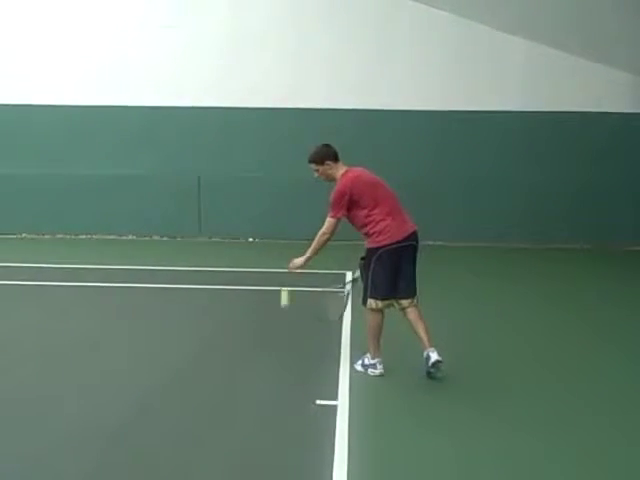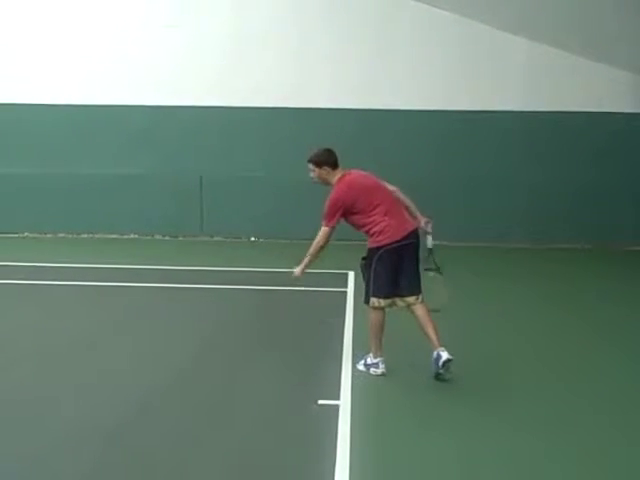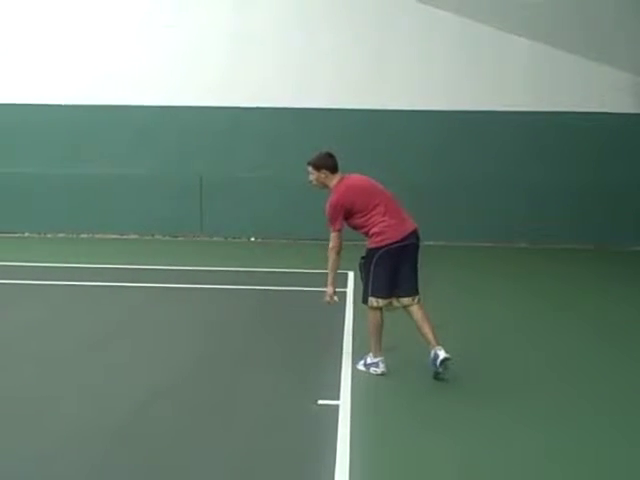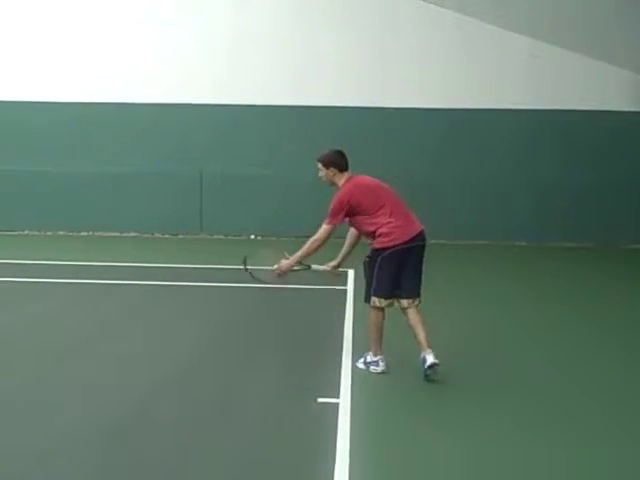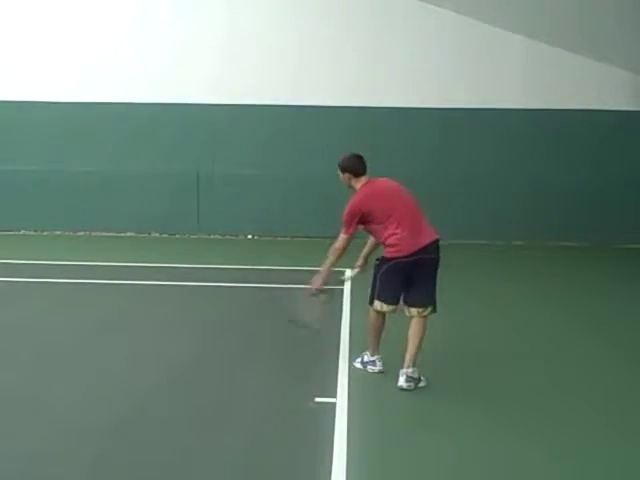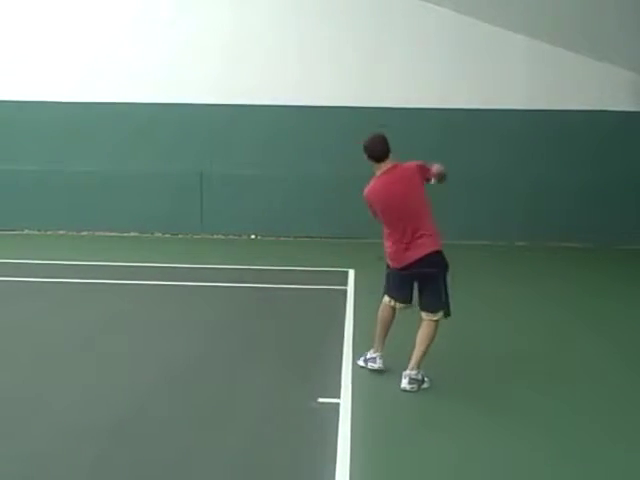
dt=0.4s
person 1, frame 1
left shoulder: (343, 188)
right shoulder: (359, 174)
left elbow: (327, 232)
left wrist: (305, 258)
left hip: (385, 244)
right hip: (407, 236)
left knee: (374, 303)
right knee: (407, 300)
left ankle: (373, 360)
right ankle: (430, 352)
person 1, frame 2
left shoulder: (337, 196)
right shoulder: (359, 176)
left elbow: (322, 239)
right elbow: (394, 192)
left wrist: (303, 266)
right wrist: (418, 218)
left hip: (385, 243)
right hip: (408, 235)
left knee: (376, 302)
right knee: (414, 298)
left ankle: (376, 360)
right ankle: (439, 351)
person 1, frame 3
left shoulder: (336, 199)
right shoulder: (356, 181)
left elbow: (335, 247)
left wrist: (330, 284)
left hip: (385, 243)
right hip: (409, 235)
left knee: (374, 303)
right knee: (410, 300)
left ankle: (376, 359)
right ankle: (437, 350)
person 1, frame 4
left shoulder: (344, 195)
right shoulder: (363, 182)
left elbow: (321, 238)
left wrist: (291, 262)
right wrist: (339, 260)
left hip: (391, 243)
right hip: (416, 237)
left knee: (377, 302)
right knee: (409, 302)
left ankle: (375, 358)
right ankle: (427, 353)
person 1, frame 5
left shoulder: (357, 203)
right shoulder: (386, 184)
left elbow: (340, 246)
left wrist: (322, 276)
right wrist: (363, 257)
left hip: (399, 255)
right hip: (429, 247)
left knee: (379, 306)
right knee: (419, 313)
left ankle: (372, 358)
right ankle: (408, 372)
person 1, frame 6
left shoulder: (370, 192)
right shoulder: (413, 170)
right elbow: (439, 172)
right wrist: (436, 174)
left hip: (398, 259)
right hip: (430, 255)
left knee: (390, 302)
right knee: (432, 316)
left ankle: (375, 355)
right ankle: (412, 373)
